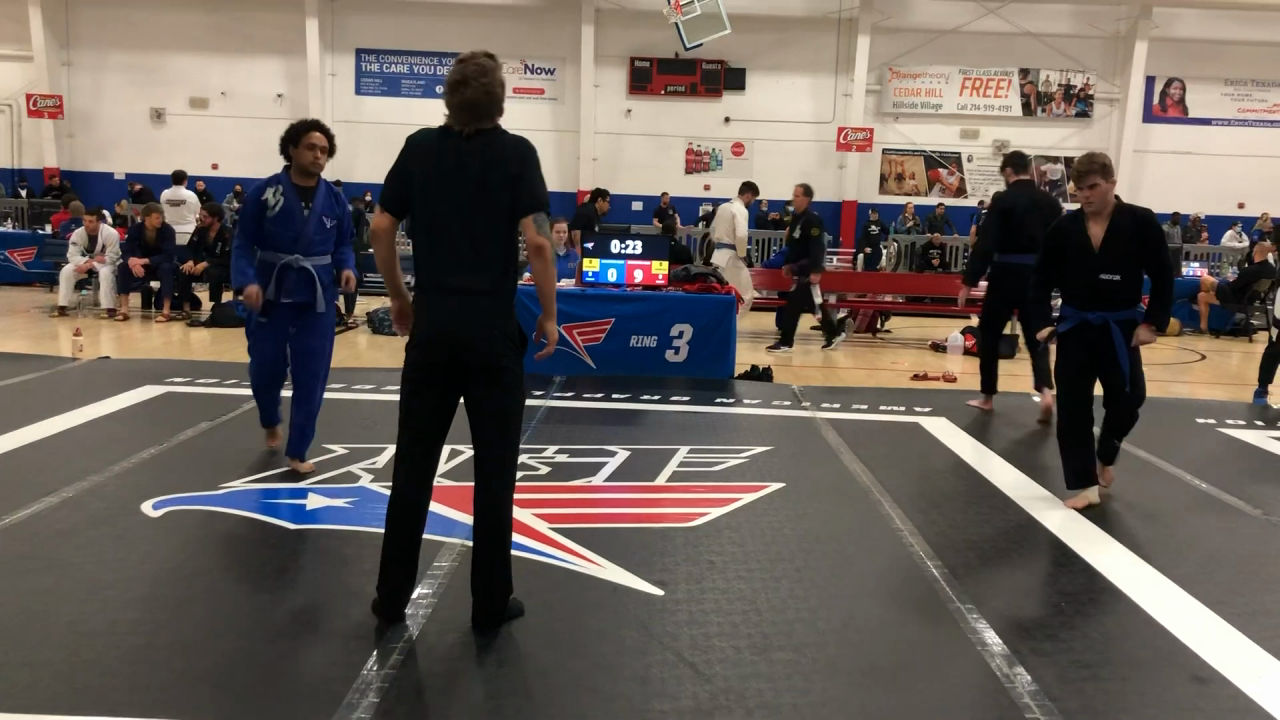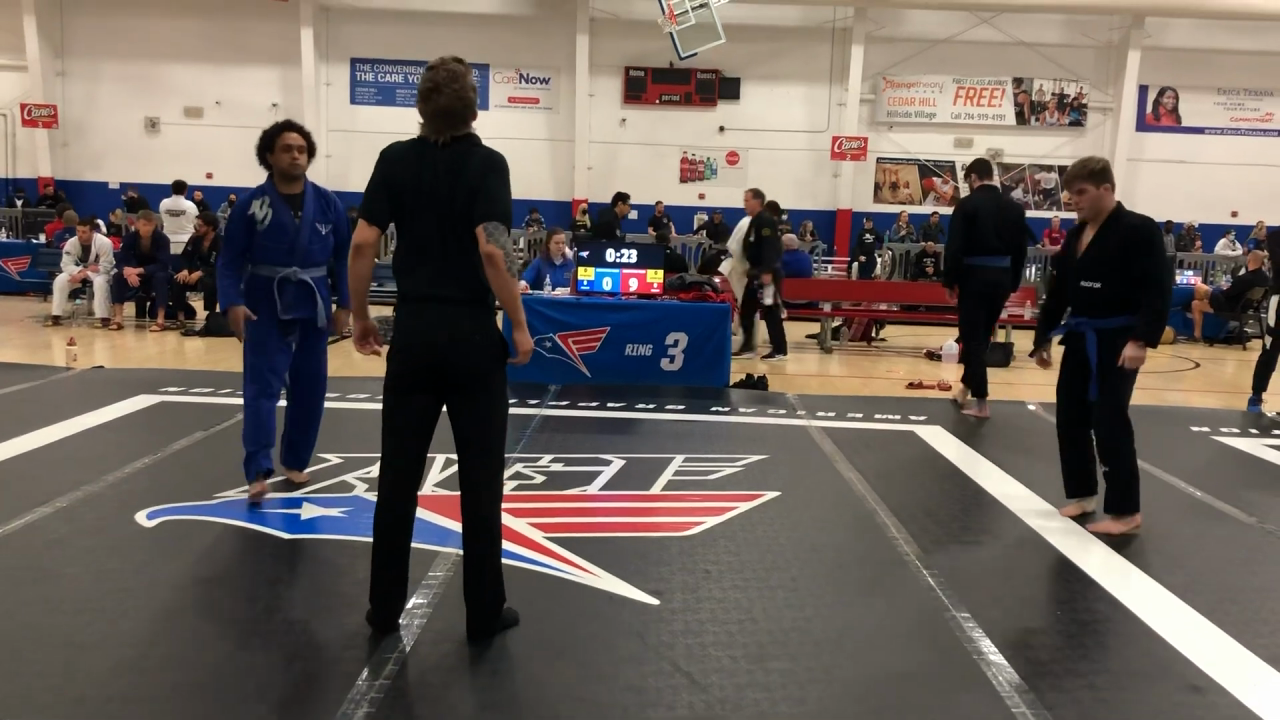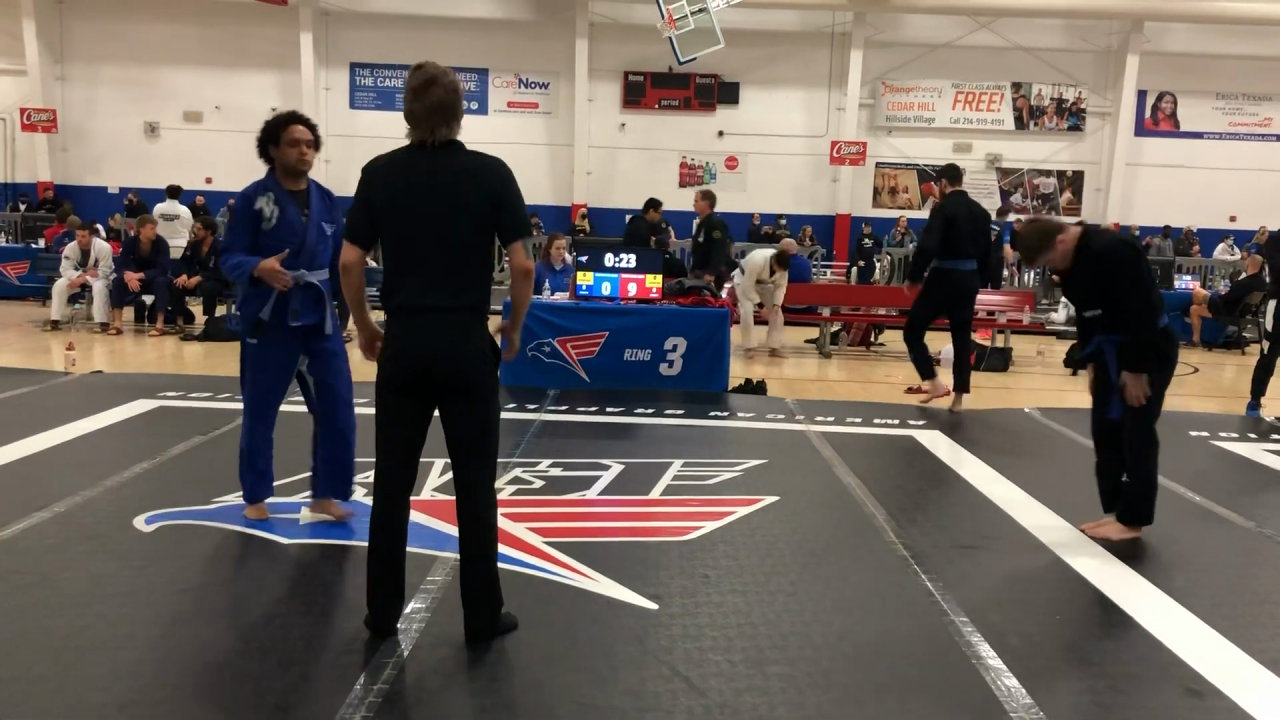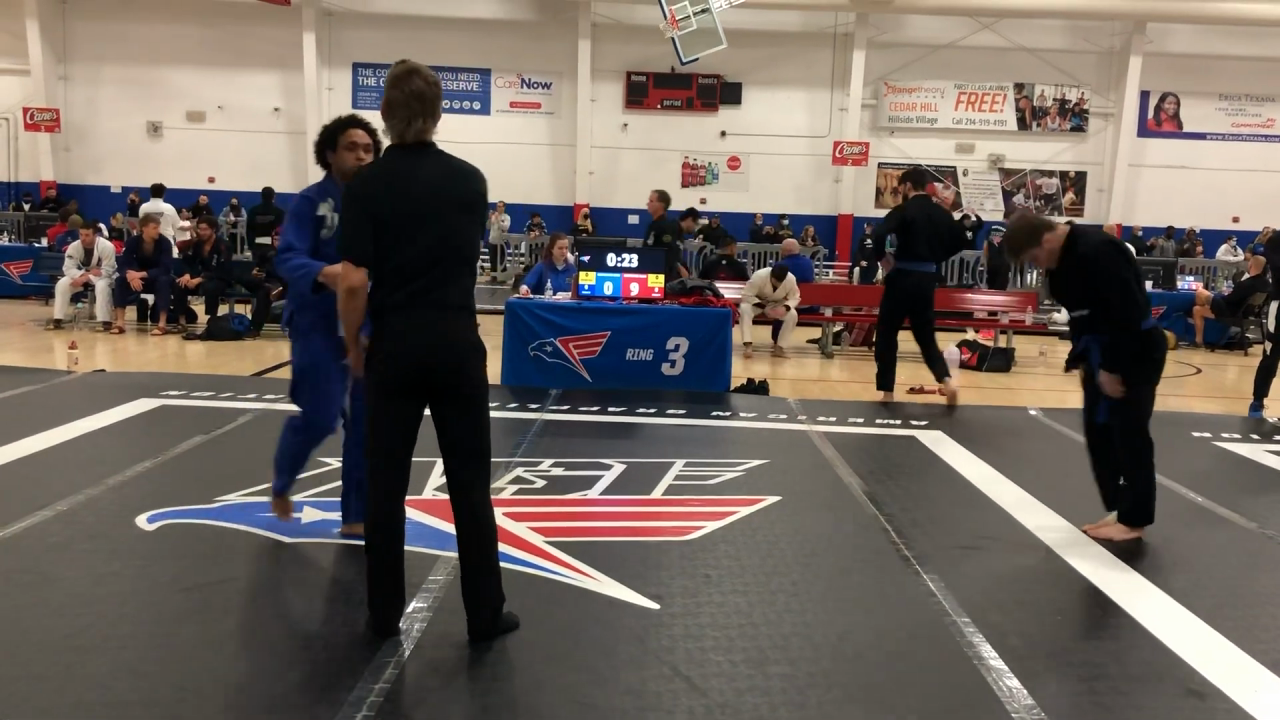
dt=0.4s
person 1, frame 1
left shoulder: (419, 147)
right shoulder: (516, 153)
left elbow: (381, 229)
right elbow: (537, 241)
left wrist: (397, 295)
right wrist: (549, 315)
left hip: (433, 323)
right hip: (493, 325)
left knee: (413, 466)
right knee: (494, 471)
left ankle: (392, 595)
right ankle: (490, 603)
person 1, frame 2
left shoulder: (396, 160)
right shoulder: (486, 163)
left elbow: (364, 243)
right elbow: (492, 250)
left wrist: (359, 317)
right wrist: (519, 326)
left hip: (413, 334)
right hip: (472, 335)
left knee: (398, 477)
right knee: (480, 481)
left ankle: (385, 606)
right ankle: (484, 612)
person 1, frame 3
left shoulder: (380, 173)
right shoulder: (491, 173)
left elbow: (351, 264)
right elbow: (522, 266)
left wrist: (364, 330)
right wrist: (514, 327)
left hip: (404, 345)
right hip: (467, 344)
left knee: (392, 484)
right knee: (475, 486)
left ankle: (383, 612)
right ankle: (482, 616)
person 1, frame 4
left shoulder: (367, 184)
right shoulder: (469, 179)
left elbow: (354, 283)
left wrist: (353, 344)
left hip: (395, 345)
right hip: (457, 342)
left knee: (386, 484)
right knee: (470, 483)
left ankle: (384, 612)
right ankle: (485, 613)
person 2, frame 1
left shoulder: (335, 199)
right shoulder: (263, 192)
left elbow: (342, 244)
right elbow: (243, 242)
left wrist: (347, 269)
right wrist: (246, 282)
left hip: (317, 298)
right hip: (271, 296)
left knee: (310, 375)
right knee: (266, 369)
left ankle: (297, 452)
right ankle: (272, 421)
person 2, frame 2
left shoulder: (327, 203)
right shoulder: (251, 205)
left elbow: (344, 258)
right elbow: (230, 260)
left wrist: (345, 303)
right wrist: (232, 304)
left hip: (313, 310)
right hip: (265, 311)
left knee: (309, 392)
right knee: (263, 388)
left ankle: (295, 461)
right ankle: (259, 474)
person 2, frame 3
left shoulder: (326, 200)
right shoulder: (253, 199)
left elbow: (339, 257)
right elbow: (229, 257)
right wrist: (258, 268)
left hip: (319, 317)
right hip: (269, 318)
left knee: (337, 406)
right knee: (261, 408)
left ankle: (330, 494)
right ankle: (256, 495)
person 2, frame 4
right shoulder: (309, 203)
right elbow: (288, 259)
right wrist: (324, 273)
left hip: (367, 325)
right hip: (319, 324)
left knee: (366, 422)
right knee: (318, 416)
left ankle: (356, 515)
right ankle: (282, 482)
person 3, frame 1
left shoulder: (1141, 222)
right shoulder: (1065, 228)
left elbow: (1163, 275)
right elbow: (1042, 277)
left wrist: (1153, 323)
right wrist: (1042, 320)
left hip: (1121, 330)
right hip: (1076, 330)
left knee: (1126, 402)
right knee: (1073, 410)
left ankle: (1104, 458)
right ankle: (1084, 485)
person 3, frame 2
left shoulder: (1139, 230)
right shoulder: (1077, 233)
left elbow: (1158, 290)
right elbow: (1058, 289)
left wrist: (1142, 340)
right wrist: (1043, 337)
left hip: (1118, 342)
right hip: (1080, 339)
left knee: (1110, 423)
right knee: (1071, 419)
left ankle: (1125, 511)
right ankle: (1082, 495)
person 3, frame 3
left shoulder: (1112, 251)
right shoulder: (1071, 261)
left elbow: (1143, 311)
left wrist: (1137, 367)
right wrist: (1092, 361)
left hip: (1149, 348)
right hip: (1113, 351)
left knee: (1135, 432)
right knee: (1106, 433)
left ankle: (1131, 519)
right ankle: (1117, 510)
person 3, frame 4
left shoulder: (1098, 251)
right shoulder: (1063, 258)
left elbow: (1127, 312)
left wrist: (1114, 366)
right wrist: (1085, 357)
left hip: (1136, 350)
right hip: (1104, 350)
left knee: (1130, 433)
right knee: (1100, 431)
left ankle: (1134, 520)
right ankle: (1119, 508)
person 4, frame 1
left shoulder: (1003, 200)
right shoulder: (1051, 202)
left elbow: (985, 244)
left wrist: (969, 280)
left hip: (1007, 276)
left knee: (990, 336)
right knee: (1036, 338)
left ankle: (987, 397)
right ankle: (1046, 392)
person 4, frame 2
left shoulder: (967, 205)
right shoulder: (1013, 207)
left elbow: (954, 247)
right elbow: (1020, 250)
left wrist: (949, 282)
right wrist: (1012, 284)
left hip: (974, 277)
right hip: (1001, 277)
left knee: (971, 338)
right knee: (982, 335)
left ankle: (981, 403)
right ankle: (966, 390)
person 4, frame 3
left shoulder: (943, 208)
right shoulder: (981, 211)
left elbow: (927, 246)
right elbow: (986, 251)
left wrist: (912, 276)
left hip: (944, 278)
right hip: (970, 279)
left knee: (913, 330)
right knee: (962, 338)
left ankle: (933, 382)
right ankle: (958, 398)
person 4, frame 4
left shoulder: (903, 211)
right shoulder: (942, 213)
left elbow: (879, 234)
right elbow: (960, 239)
left wrist: (881, 256)
left hip: (903, 279)
right hip: (927, 280)
left knee: (887, 335)
right knee: (926, 336)
left ankle: (887, 393)
right ankle: (946, 381)
